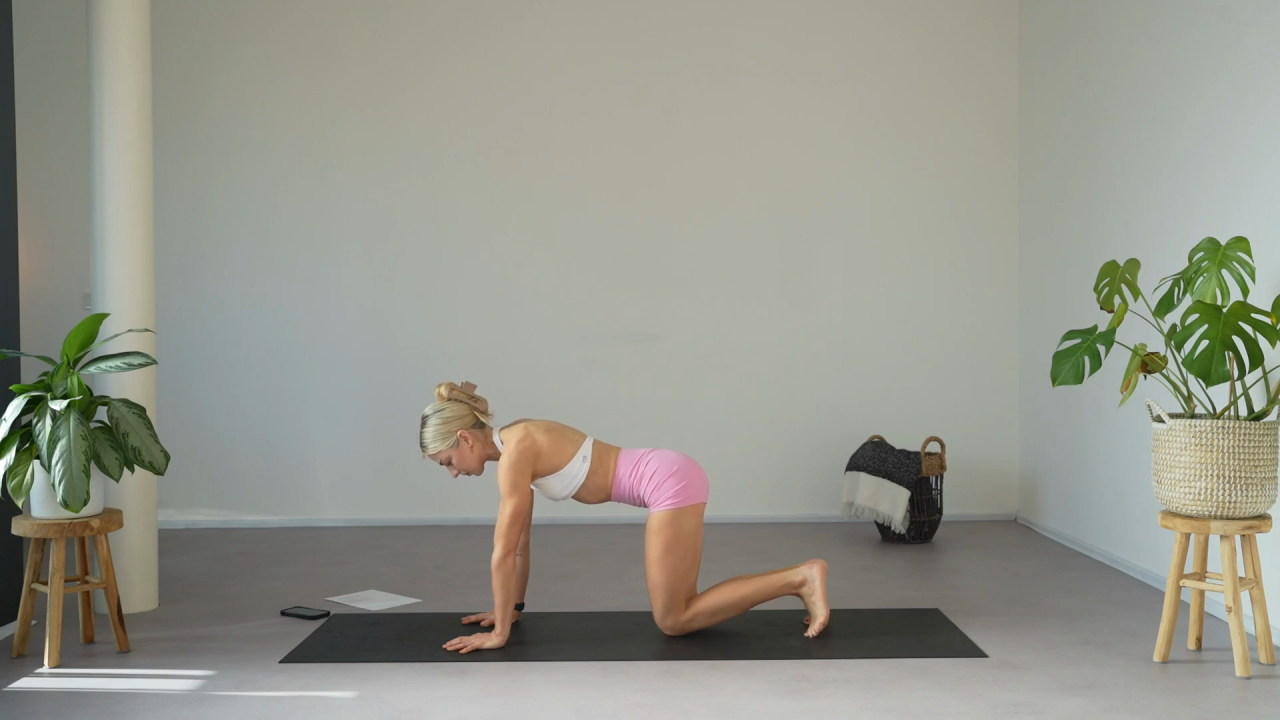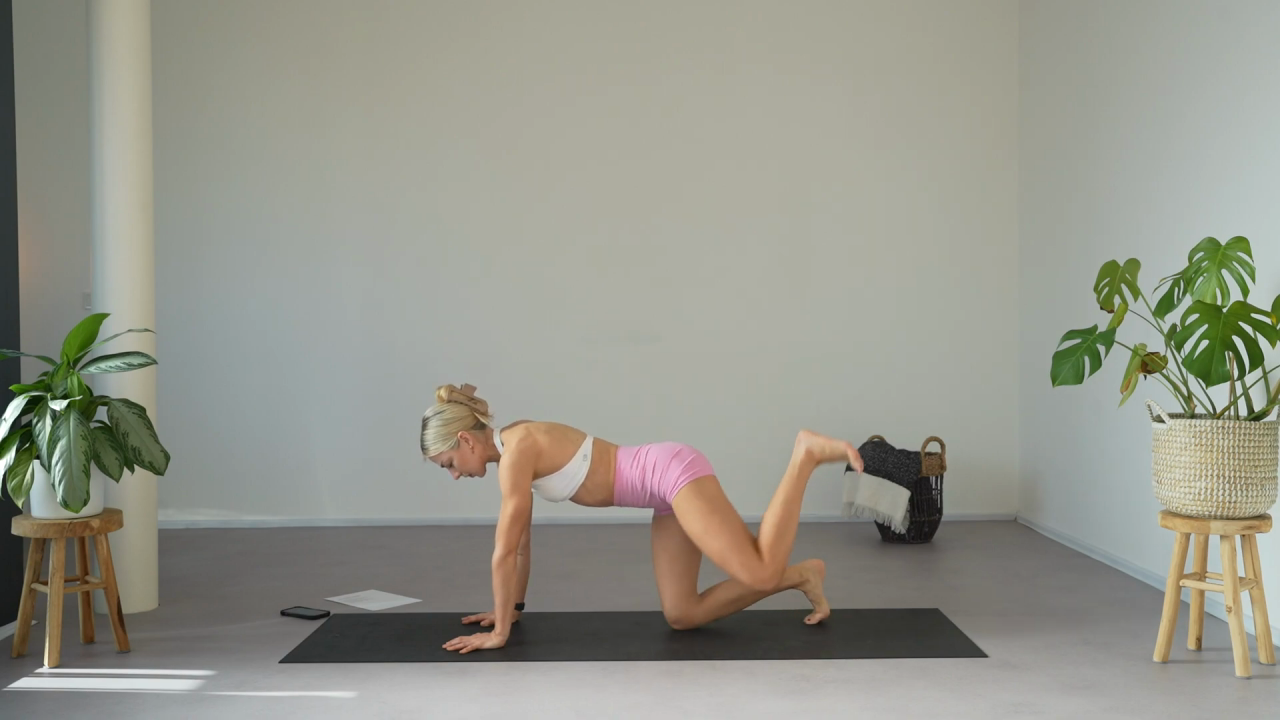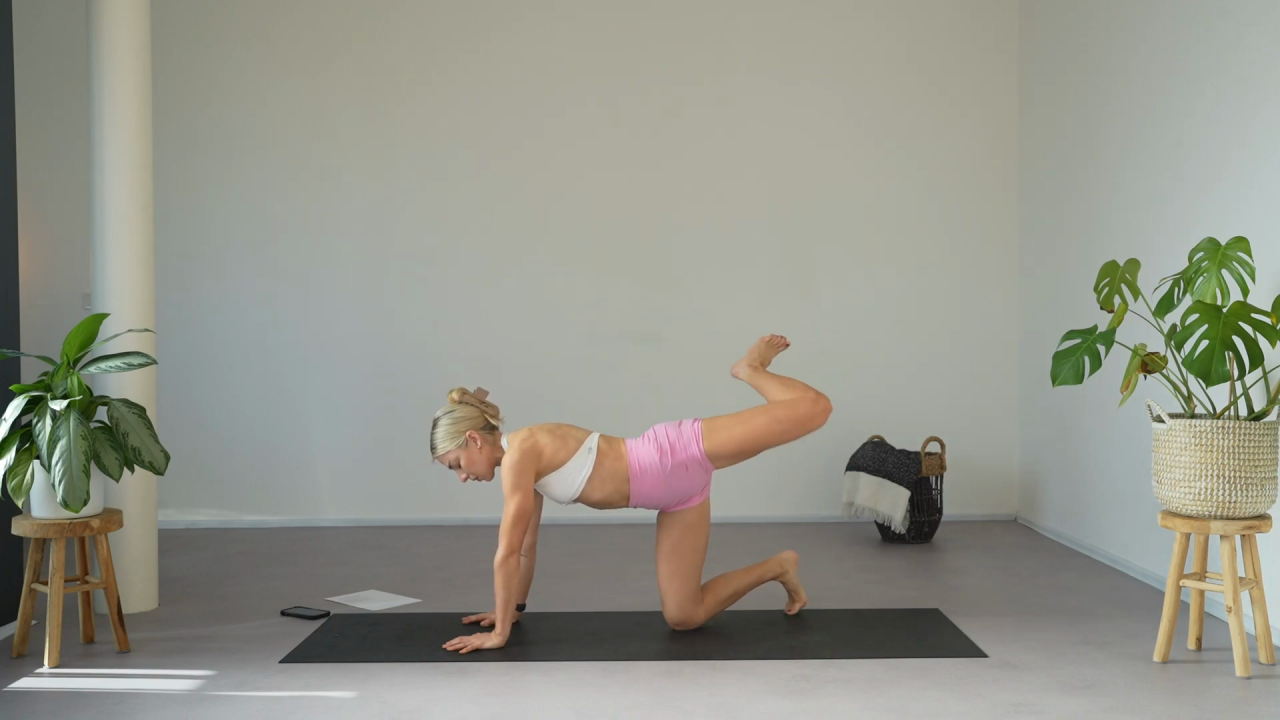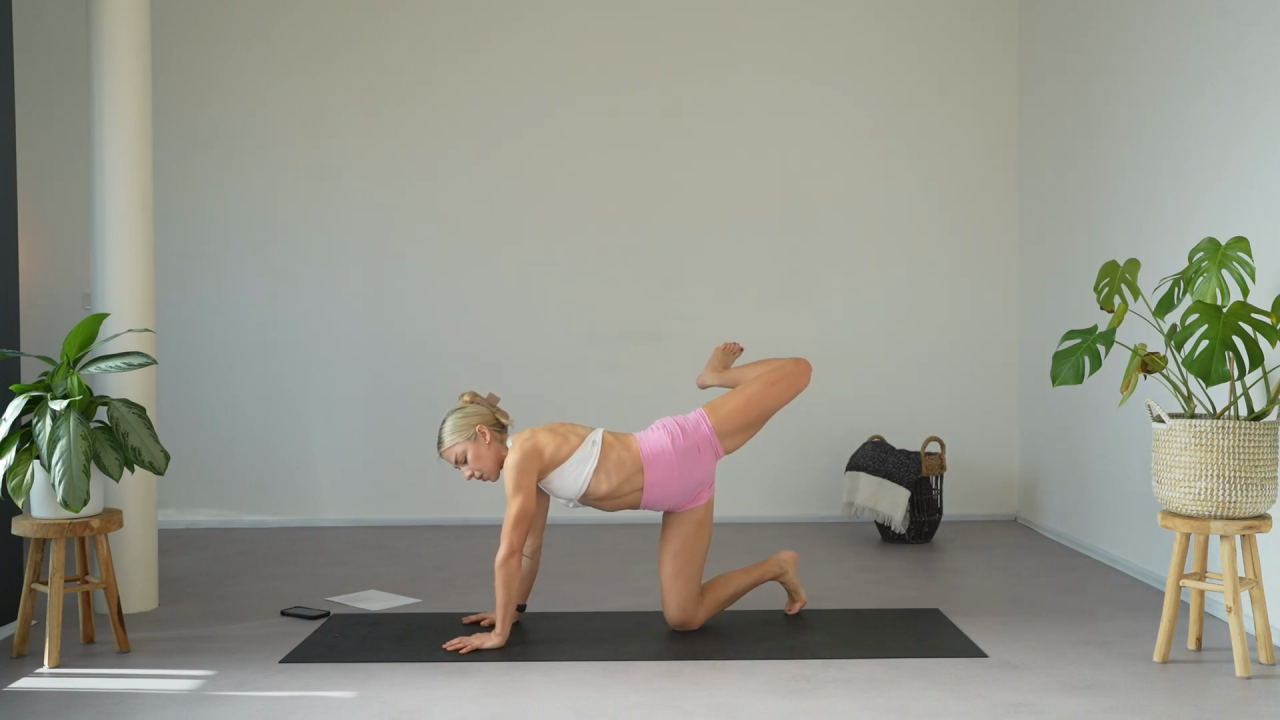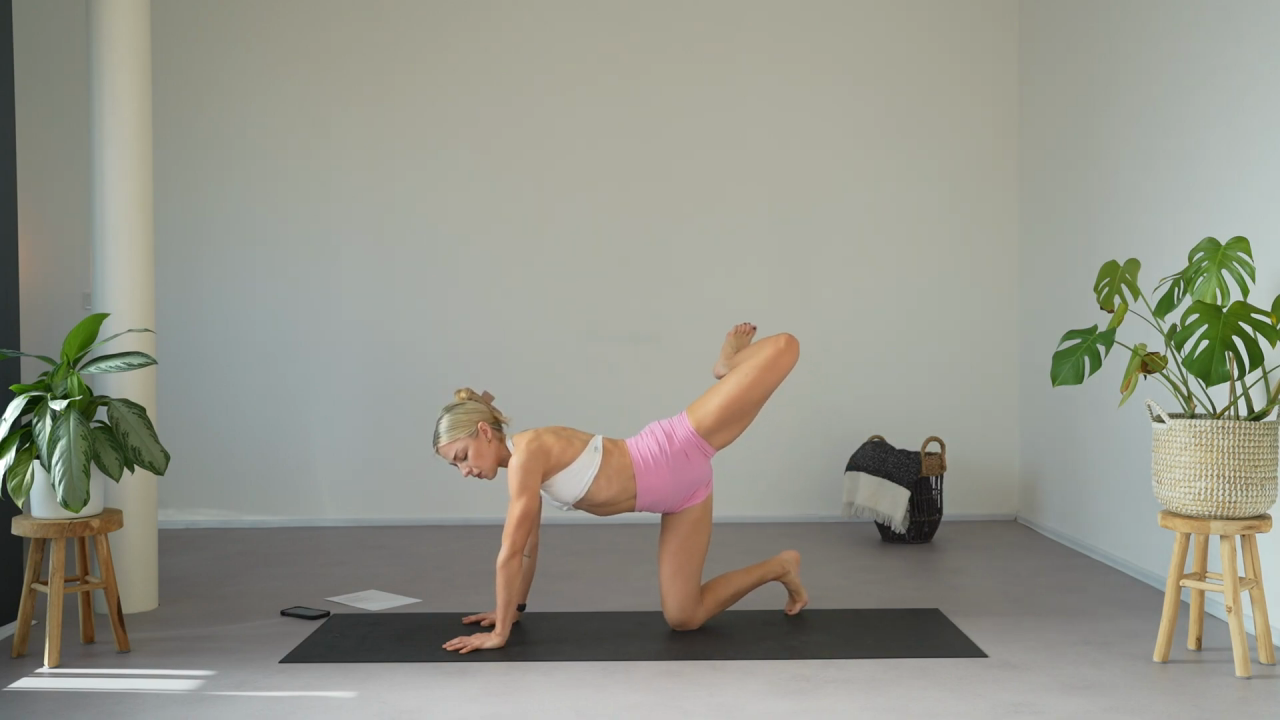
dt=1s
person 1, frame 1
left shoulder: (514, 452)
right shoulder: (517, 443)
left elbow: (504, 550)
right elbow: (520, 541)
left wrist: (500, 632)
right wrist: (512, 608)
left hip: (669, 481)
right hip: (671, 479)
left knee: (672, 621)
right knee: (678, 613)
left ankle: (799, 579)
right ankle: (800, 574)
person 1, frame 2
left shoulder: (515, 453)
right shoulder: (517, 448)
left elbow: (505, 551)
right elbow: (521, 543)
left wrist: (499, 631)
right wrist: (511, 608)
left hip: (673, 470)
right hip: (667, 483)
left knee: (757, 576)
right knee: (683, 616)
left ankle: (805, 453)
right ankle: (801, 574)
person 1, frame 3
left shoulder: (518, 454)
right shoulder: (526, 464)
left elbow: (507, 552)
right elbow: (526, 546)
left wrist: (500, 632)
right wrist: (512, 609)
left hip: (680, 453)
right hip: (675, 491)
left knee: (814, 409)
right knee: (683, 617)
left ankle: (749, 370)
right ankle: (777, 568)
person 1, frame 4
left shoulder: (521, 453)
right shoulder: (533, 469)
left elbow: (509, 552)
right elbow: (530, 547)
left wrist: (499, 634)
right wrist: (512, 609)
left hip: (684, 453)
right hip: (681, 489)
left knee: (797, 370)
right knee: (684, 618)
right ankle: (777, 568)
person 1, frame 5
left shoulder: (526, 453)
right shoulder: (526, 466)
left elbow: (510, 551)
right elbow: (527, 546)
left wrist: (500, 632)
right wrist: (512, 609)
left hip: (678, 455)
right hip: (678, 491)
right knee: (683, 618)
right ankle: (779, 567)
